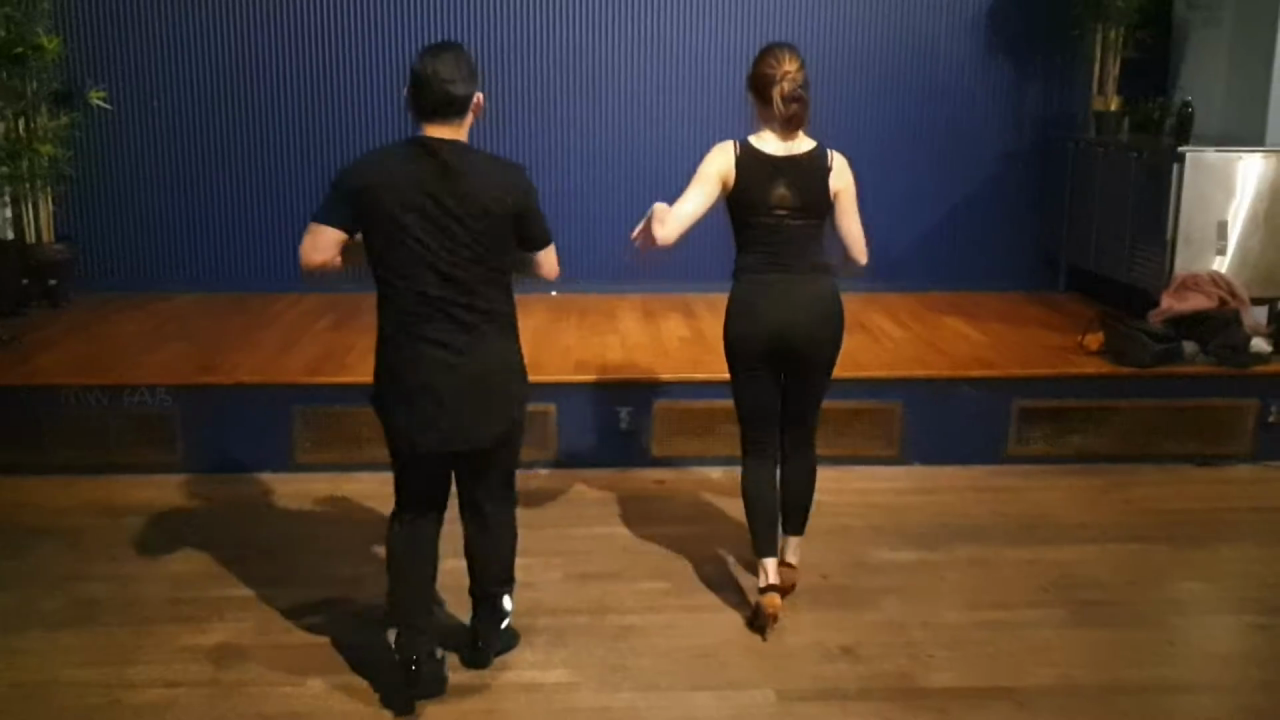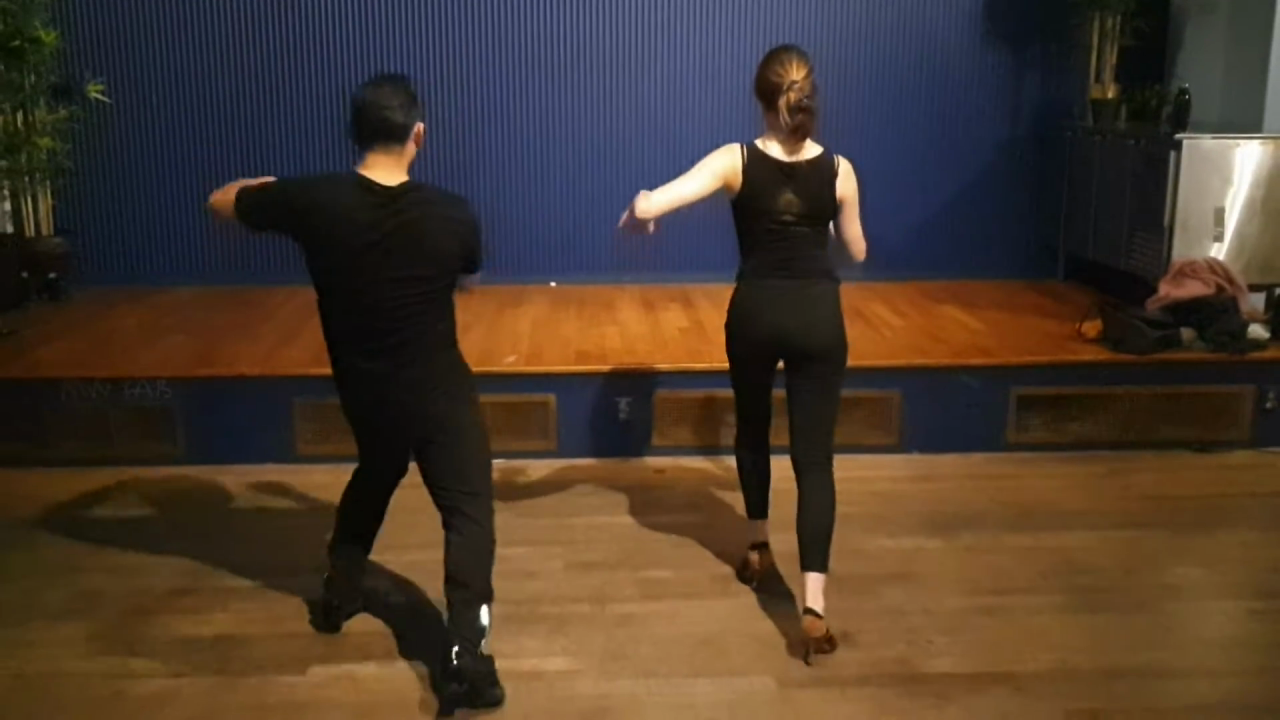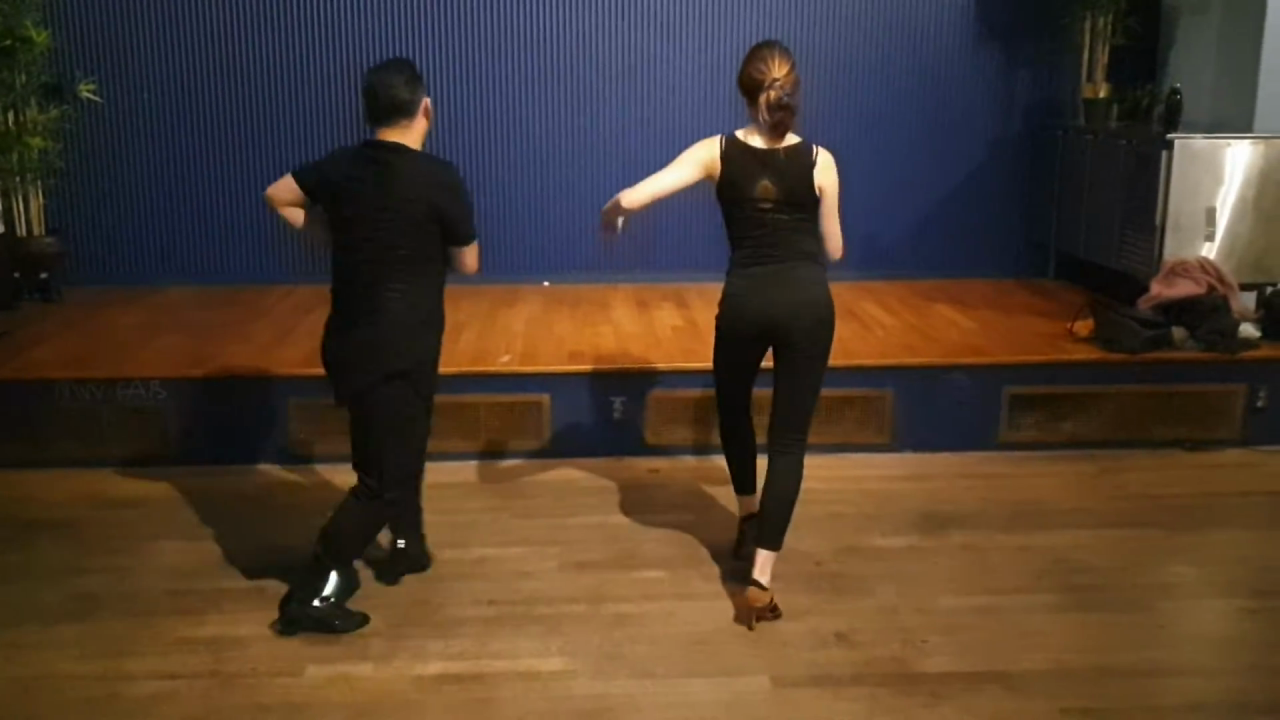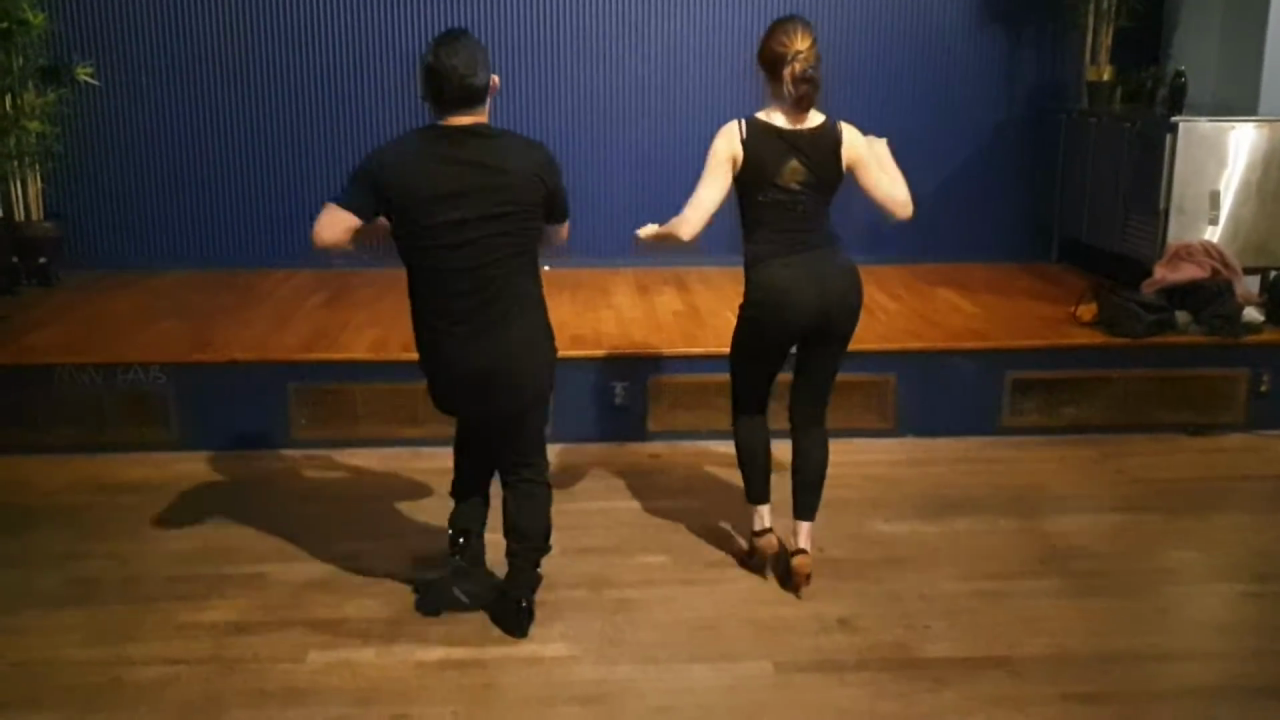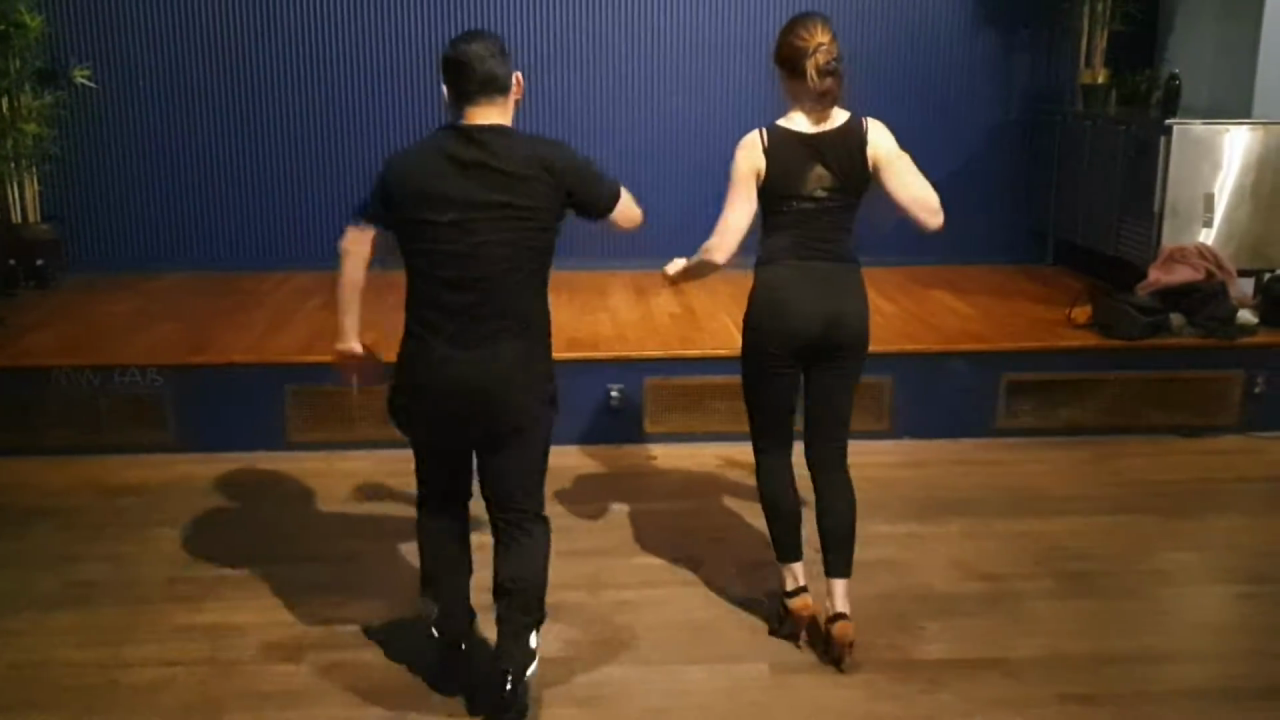
dt=0.7s
person 1, frame 1
left shoulder: (367, 174)
right shoulder: (507, 181)
left elbow: (315, 256)
right elbow: (546, 268)
left hip: (406, 379)
right hip: (489, 379)
left knee: (415, 508)
right knee: (489, 506)
left ankle: (416, 656)
right ankle: (488, 630)
person 1, frame 2
left shoulder: (309, 197)
right shoulder: (448, 213)
left elbow: (221, 202)
left wrist: (275, 185)
left hip: (364, 393)
right hip: (437, 394)
left knee: (375, 473)
right knee: (469, 516)
left ankle: (339, 594)
right ankle: (465, 656)
person 1, frame 3
left shoulder: (339, 166)
right shoulder: (438, 178)
left elbow: (278, 197)
right elbow: (468, 264)
left hip: (349, 344)
right hip: (394, 355)
left knee: (393, 451)
right knee: (385, 478)
left ankle: (407, 544)
right ankle: (311, 596)
person 1, frame 4
left shoulder: (396, 161)
right shoulder: (534, 160)
left elbow: (327, 235)
right elbow: (558, 236)
left wrist: (384, 224)
left hip: (449, 355)
right hip: (524, 350)
left knee: (476, 444)
right knee: (526, 468)
left ankle: (466, 563)
right ankle: (520, 597)
person 1, frame 5
left shoulder: (406, 166)
right shoulder: (550, 162)
left elbow: (355, 250)
right elbow: (630, 216)
left wrist: (350, 333)
left hip: (428, 375)
right hip: (517, 377)
left knee: (441, 507)
right knee: (519, 518)
left ankle: (452, 635)
person 2, frame 1
left shoulder: (728, 158)
right shoulder: (833, 165)
left elbow: (666, 232)
right elbow: (859, 256)
left wrist: (651, 221)
left hip: (753, 311)
right hip: (816, 310)
left knee: (758, 444)
right knee: (799, 435)
left ankle: (768, 585)
right ankle: (788, 558)
person 2, frame 2
left shoulder: (733, 161)
right shoulder: (837, 171)
left elbow: (649, 209)
right elbow: (856, 253)
left wrist: (638, 205)
left hip: (754, 315)
right hip: (819, 317)
left knee: (752, 428)
right knee: (815, 459)
left ankle: (756, 545)
right ankle: (814, 606)
person 2, frame 3
left shoulder: (718, 152)
right shoulder: (818, 161)
left elbow: (630, 197)
right elbow: (833, 251)
left wrist: (612, 212)
left hip: (746, 301)
right hip: (806, 302)
left knee: (734, 409)
right knee: (789, 440)
left ankle: (749, 513)
right ankle: (760, 581)
person 2, frame 4
left shoulder: (738, 136)
right shoulder: (846, 139)
left elbow: (689, 228)
right elbow: (902, 210)
left wrist: (654, 232)
right wrist: (882, 155)
left hip: (775, 291)
right hip: (837, 285)
left knee: (748, 404)
right knee: (810, 415)
left ankle: (763, 530)
right ankle: (800, 544)
person 2, frame 5
left shoulder: (758, 145)
right shoulder: (870, 136)
left elbow: (720, 251)
right elbow: (931, 217)
left wrist: (680, 271)
right wrist: (886, 180)
left hip: (780, 304)
right hip: (844, 304)
left knee: (773, 450)
right knee: (830, 455)
left ankle: (795, 590)
right ankle: (840, 609)
